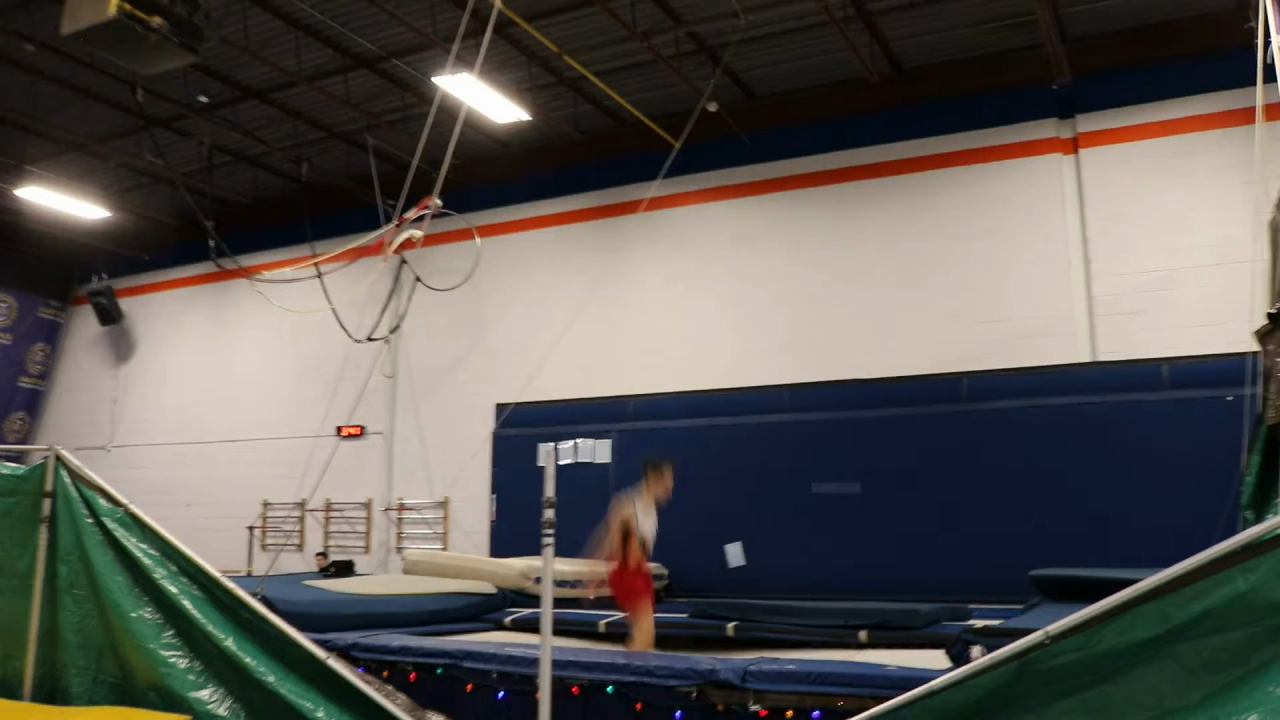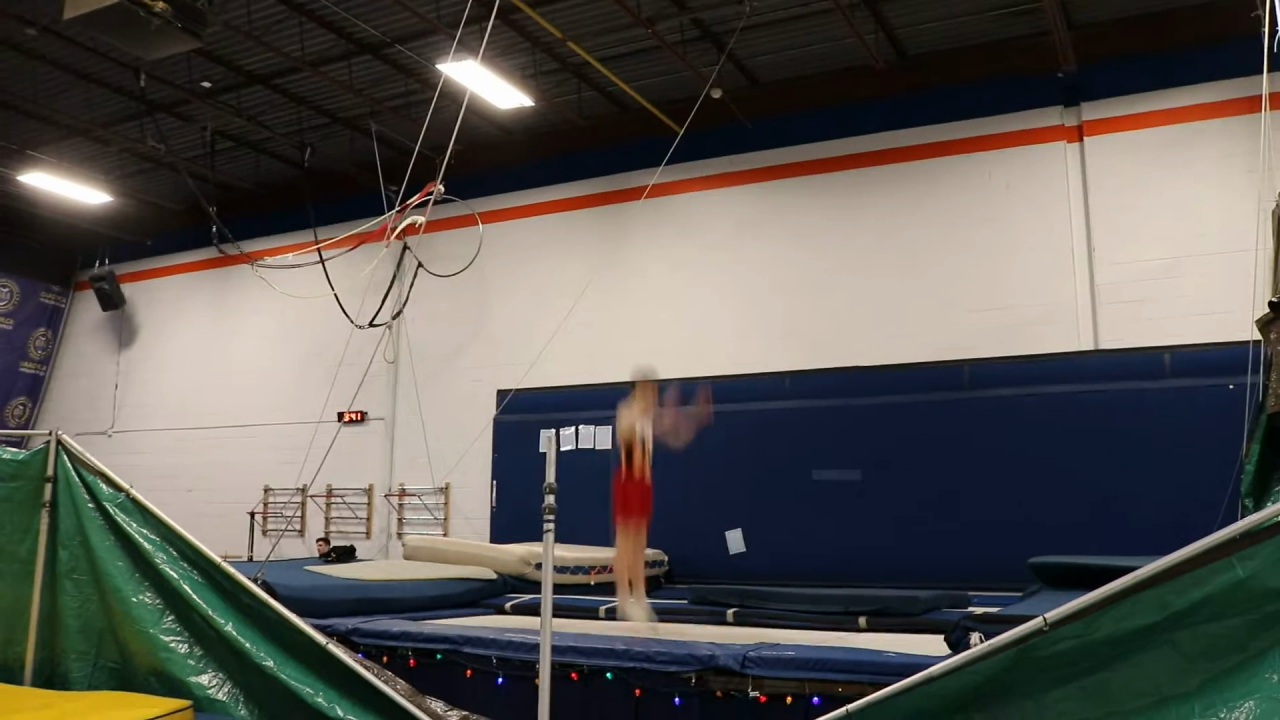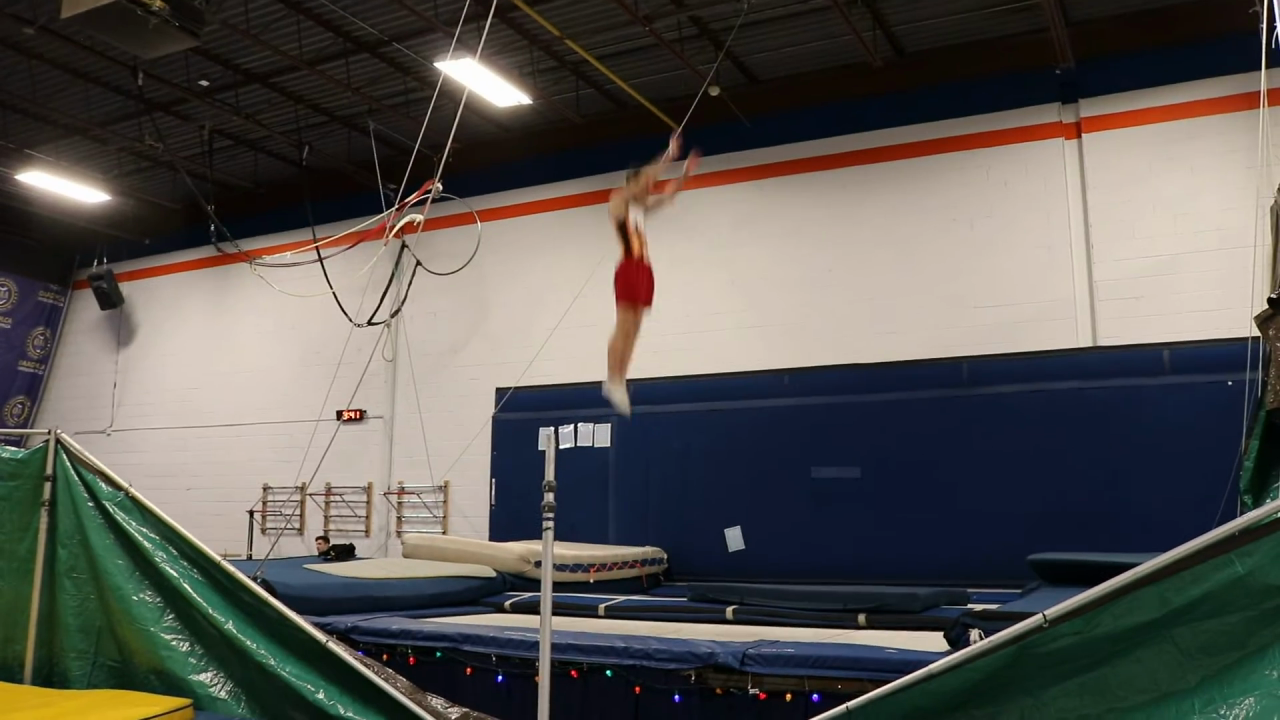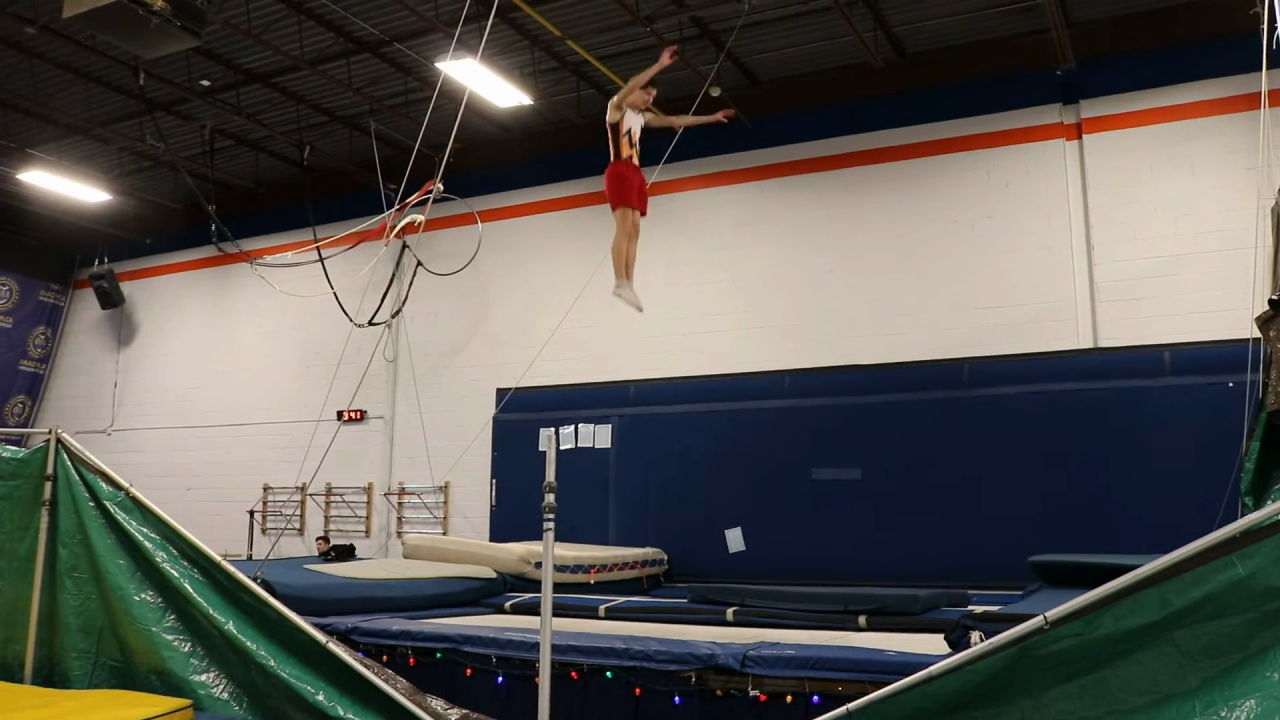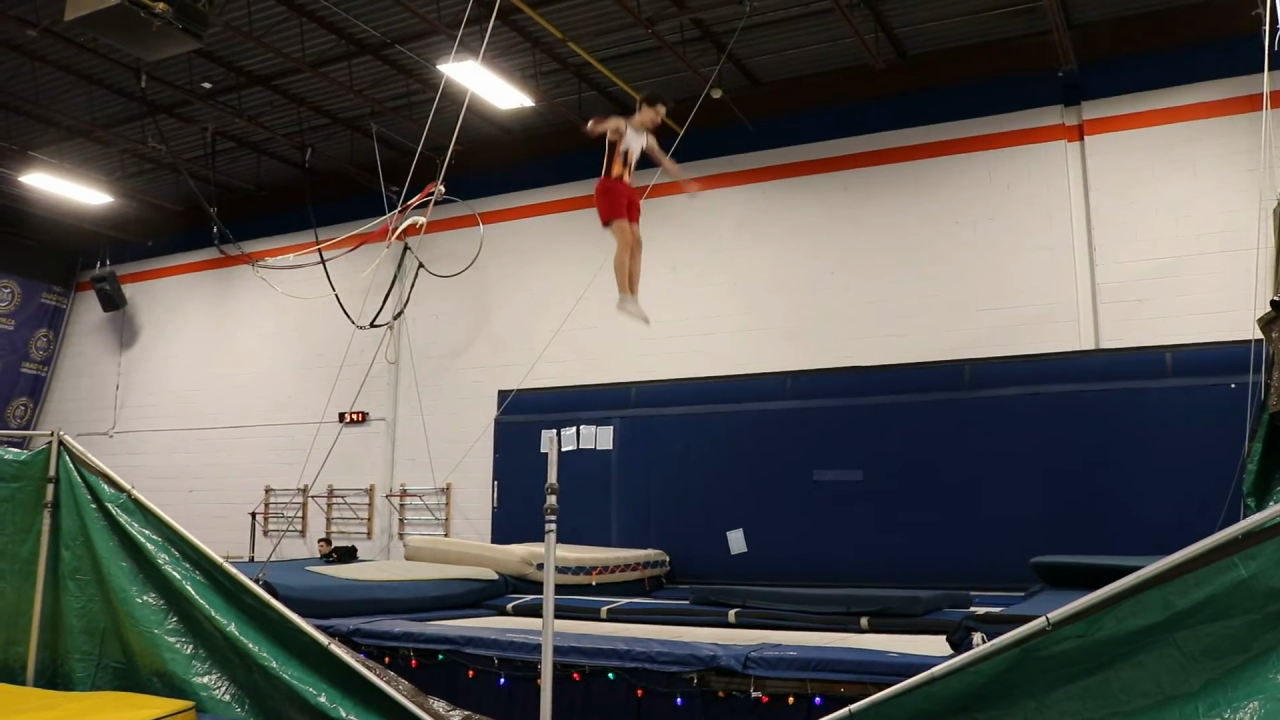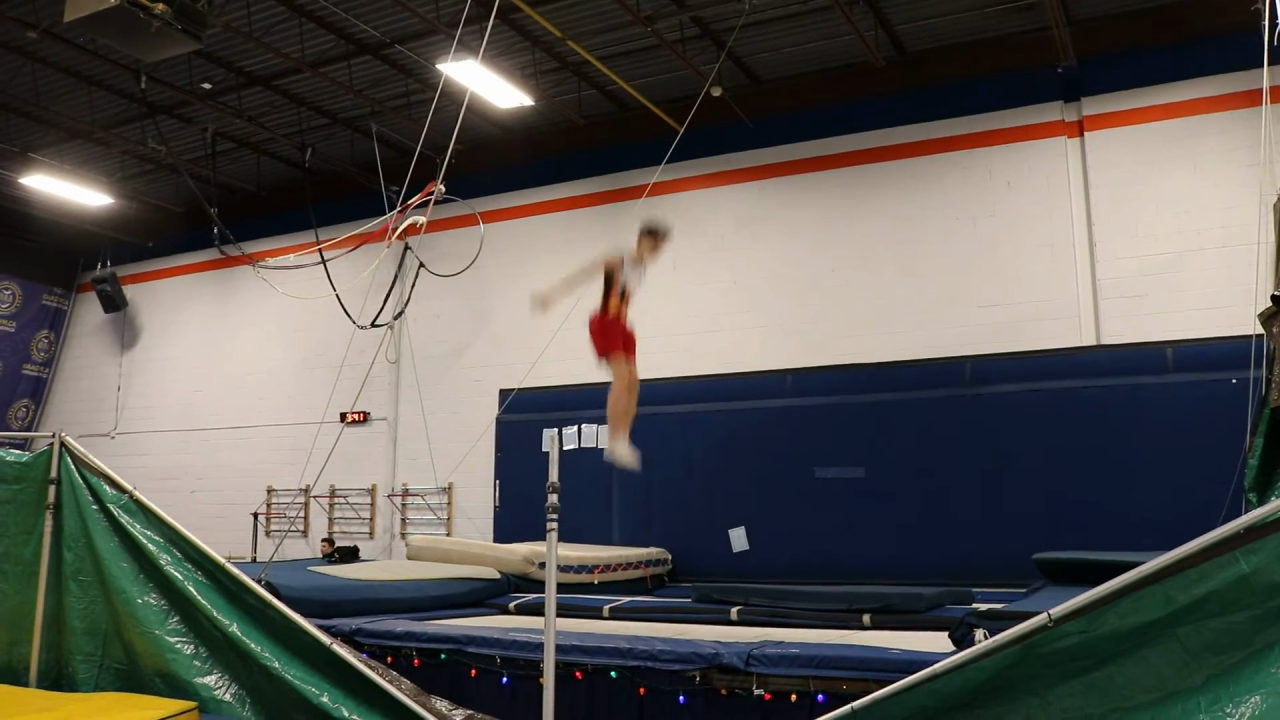
dt=0.3s
person 1, frame 1
left shoulder: (652, 508)
right shoulder: (629, 510)
left hip: (640, 573)
right hip: (623, 576)
left knee: (647, 629)
right knee: (645, 628)
person 1, frame 2
left shoulder: (650, 419)
right shoulder: (627, 412)
left elbow: (678, 437)
right elbow: (625, 434)
left wrist: (697, 414)
right wrist: (665, 412)
left hip: (643, 484)
right hip: (629, 484)
left knee: (638, 544)
right knee: (626, 539)
left ankle: (638, 598)
right ankle: (624, 599)
person 1, frame 3
left shoulder: (639, 208)
right shoulder: (618, 203)
left elbow: (666, 195)
right elbow: (640, 181)
left wrist: (686, 173)
right wrist: (669, 158)
left hip: (643, 272)
right hip: (630, 270)
left knee: (632, 330)
right knee: (623, 328)
left ankle: (620, 383)
right ankle: (612, 381)
person 1, frame 4
left shoulder: (642, 116)
right shoulder: (616, 106)
left elbow: (676, 121)
right elbow: (631, 84)
left wrist: (711, 117)
right wrist: (660, 64)
left hip: (635, 173)
right hip: (620, 171)
left knee: (633, 230)
right knee: (624, 228)
left ankle: (628, 284)
right ankle: (621, 283)
person 1, frame 5
left shoulder: (646, 138)
right shoulder: (620, 125)
left elbow: (665, 161)
right elbow: (597, 127)
left wrist: (687, 182)
right wrist: (596, 125)
left hip: (625, 189)
right hip: (609, 188)
left knee: (635, 243)
right knee: (625, 242)
left ankle: (632, 300)
right ankle: (624, 299)
person 1, frame 6
left shoulder: (642, 266)
right shoulder: (617, 260)
right elbow: (582, 274)
right wrist: (552, 293)
left hip: (621, 326)
right hip: (605, 324)
left knee: (633, 382)
right knee: (622, 378)
left ankle: (622, 441)
right ankle: (616, 441)
